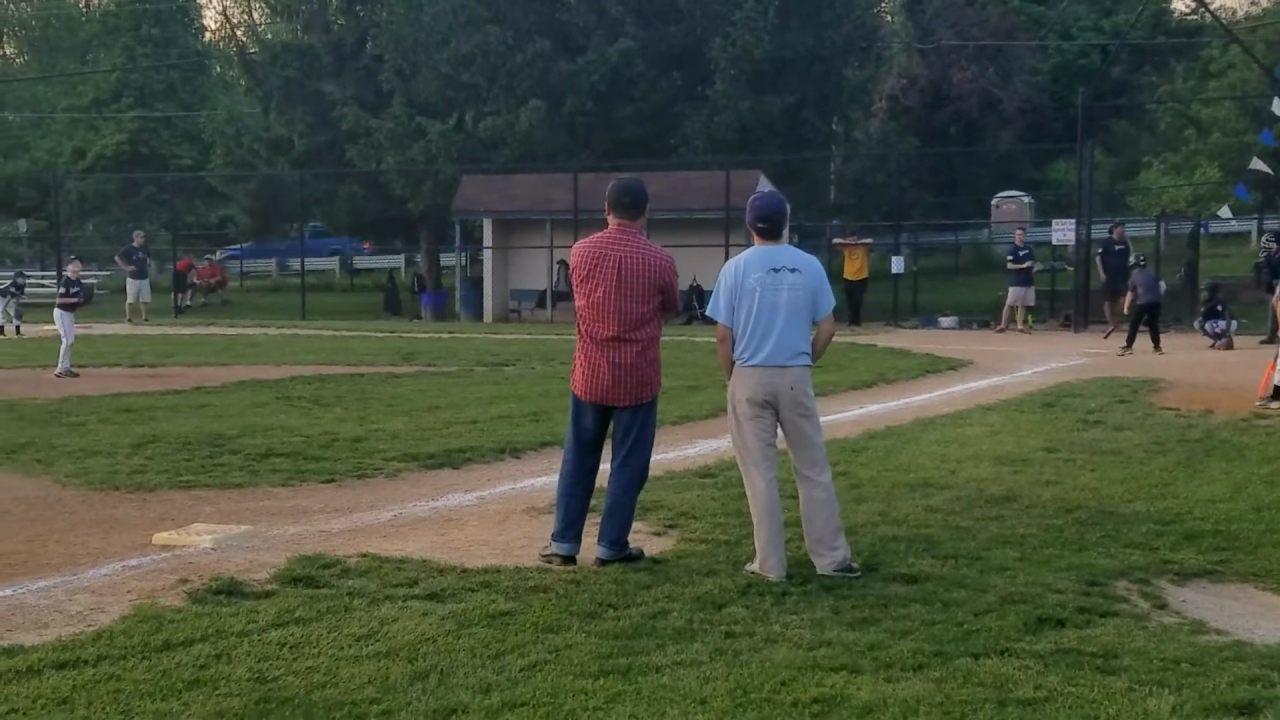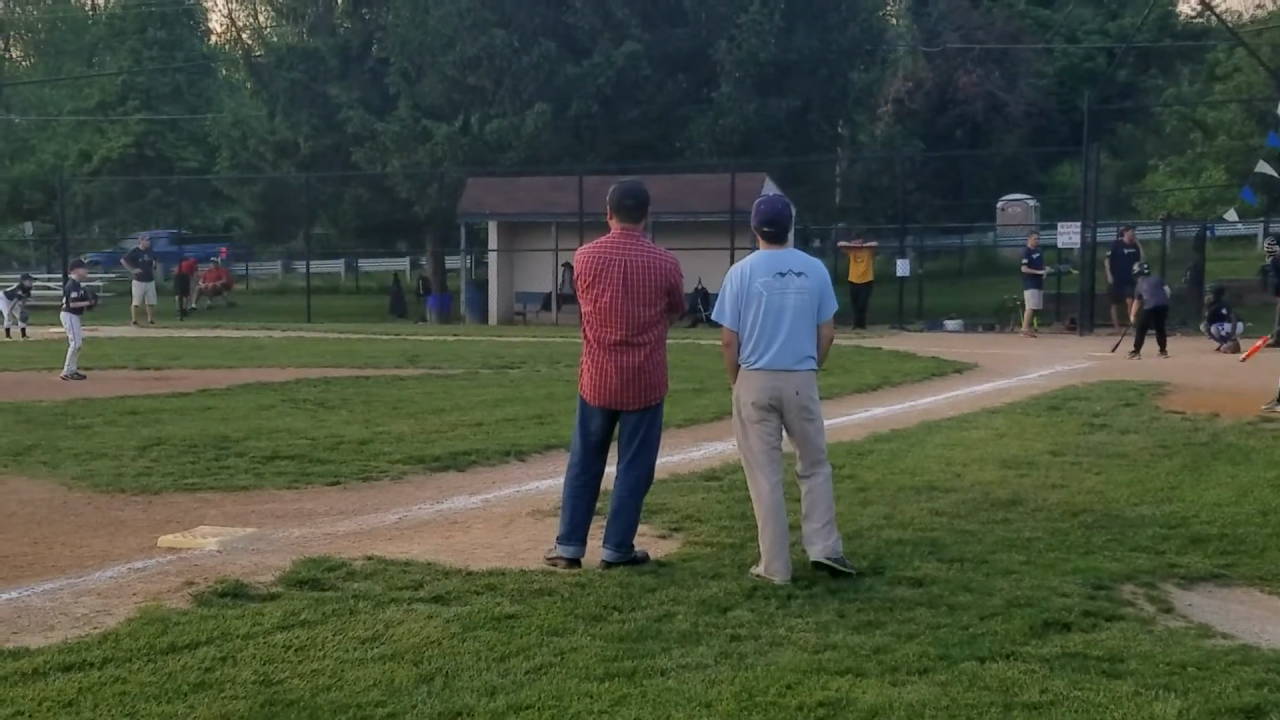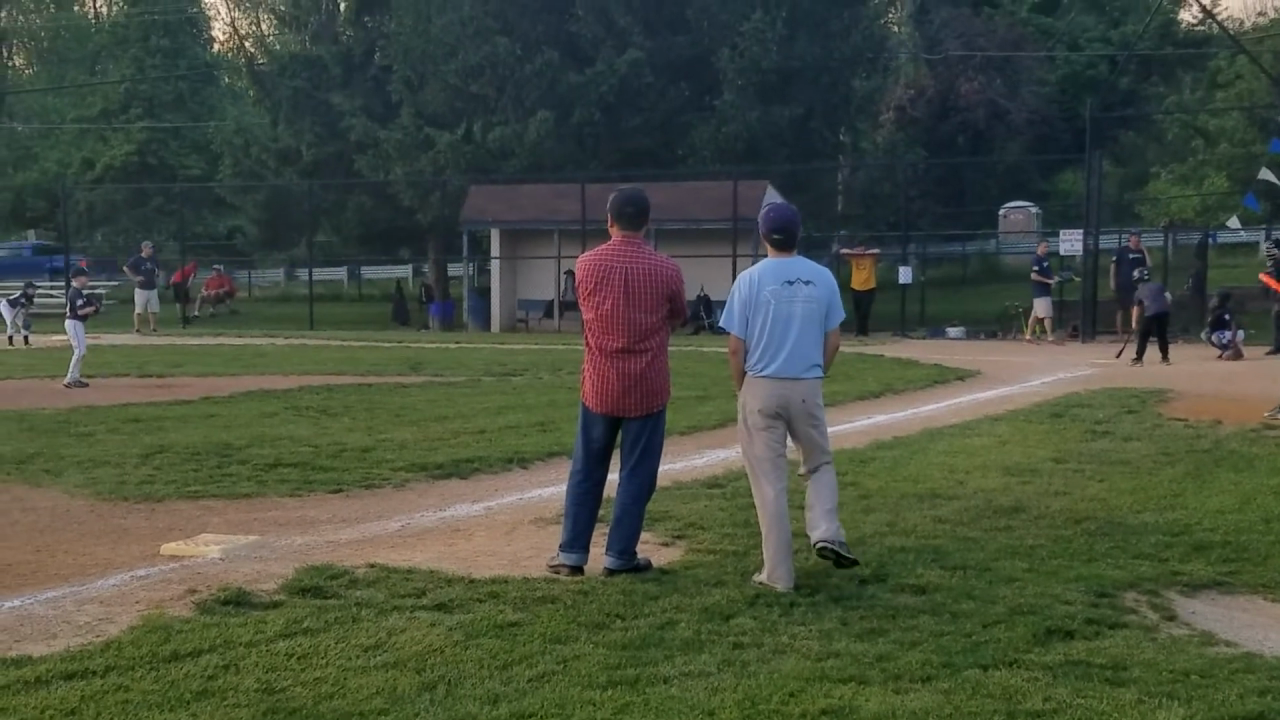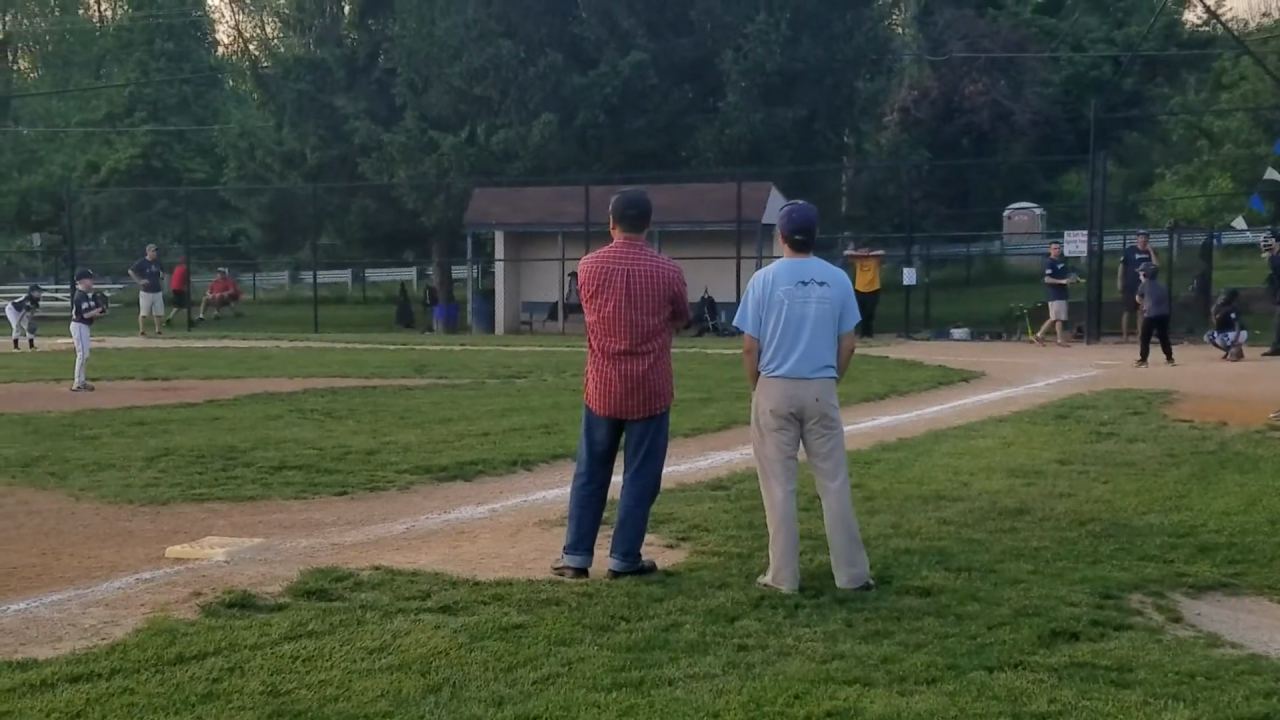
dt=0.3s
person 1, frame 1
left shoulder: (581, 251)
right shoulder: (660, 260)
right elbow: (670, 311)
left hip: (590, 374)
right hip: (637, 377)
left knee: (578, 460)
right knee: (629, 464)
left ankle: (563, 544)
right ankle: (611, 546)
person 1, frame 2
left shoulder: (585, 257)
right shoulder: (665, 263)
right elbow: (677, 312)
left hip: (597, 377)
right hip: (644, 380)
left knee: (584, 464)
right knee: (634, 467)
left ankle: (568, 546)
right ankle: (616, 549)
person 1, frame 3
left shoulder: (586, 264)
right shoulder: (666, 270)
right elbow: (679, 319)
left hip: (599, 385)
right hip: (646, 387)
left knee: (586, 471)
right knee: (637, 474)
left ankle: (571, 554)
right ankle: (619, 557)
person 1, frame 4
left shoulder: (589, 266)
right shoulder: (668, 271)
right elbow: (682, 320)
left hip: (602, 387)
right hip: (650, 389)
left knee: (590, 473)
right knee: (641, 477)
left ankle: (576, 556)
right ankle: (624, 559)
person 2, frame 1
left shoulder: (736, 267)
right shoulder: (810, 266)
left elbow: (724, 336)
right elbow: (826, 328)
left wrist: (732, 379)
left hip: (750, 379)
right hip: (796, 378)
left knee: (760, 473)
right knee: (814, 470)
left ankle: (770, 563)
right ankle: (832, 557)
person 2, frame 2
left shoulder: (742, 271)
right shoulder: (814, 269)
left elbow: (729, 340)
right elbow: (827, 333)
left wrist: (736, 381)
left hip: (756, 383)
right hip: (801, 381)
left knee: (766, 476)
right knee: (816, 465)
left ankle: (775, 566)
right ankle: (823, 546)
person 2, frame 3
left shoulder: (750, 279)
right shoulder: (822, 277)
left elbow: (737, 347)
right elbow: (833, 342)
left wrist: (741, 389)
left hip: (761, 390)
right hip: (807, 388)
left knee: (770, 483)
right knee: (820, 463)
left ankle: (778, 573)
right ankle: (826, 531)
person 2, frame 4
left shoulder: (765, 279)
right shoulder: (837, 279)
left elbow: (750, 346)
right elbow: (848, 344)
left wrist: (757, 387)
left hip: (775, 391)
right hip: (821, 391)
left knee: (779, 486)
right knee: (834, 484)
left ankle: (783, 575)
right ankle: (851, 572)
